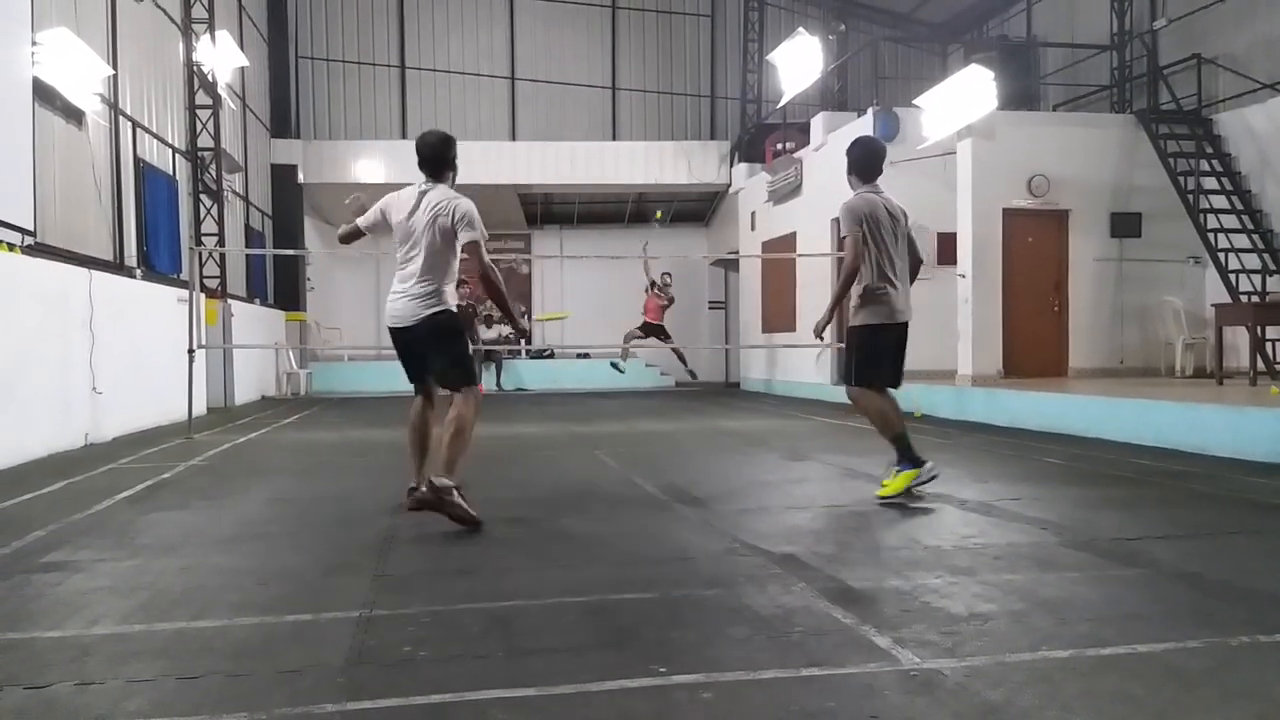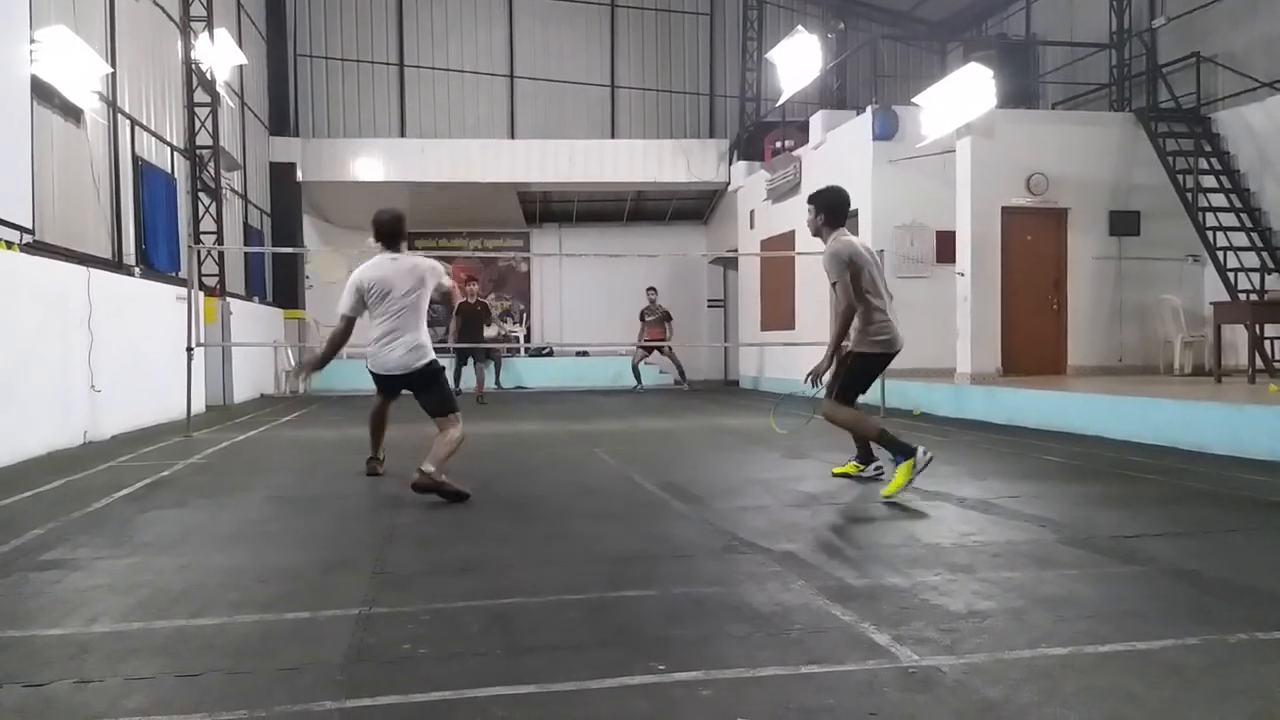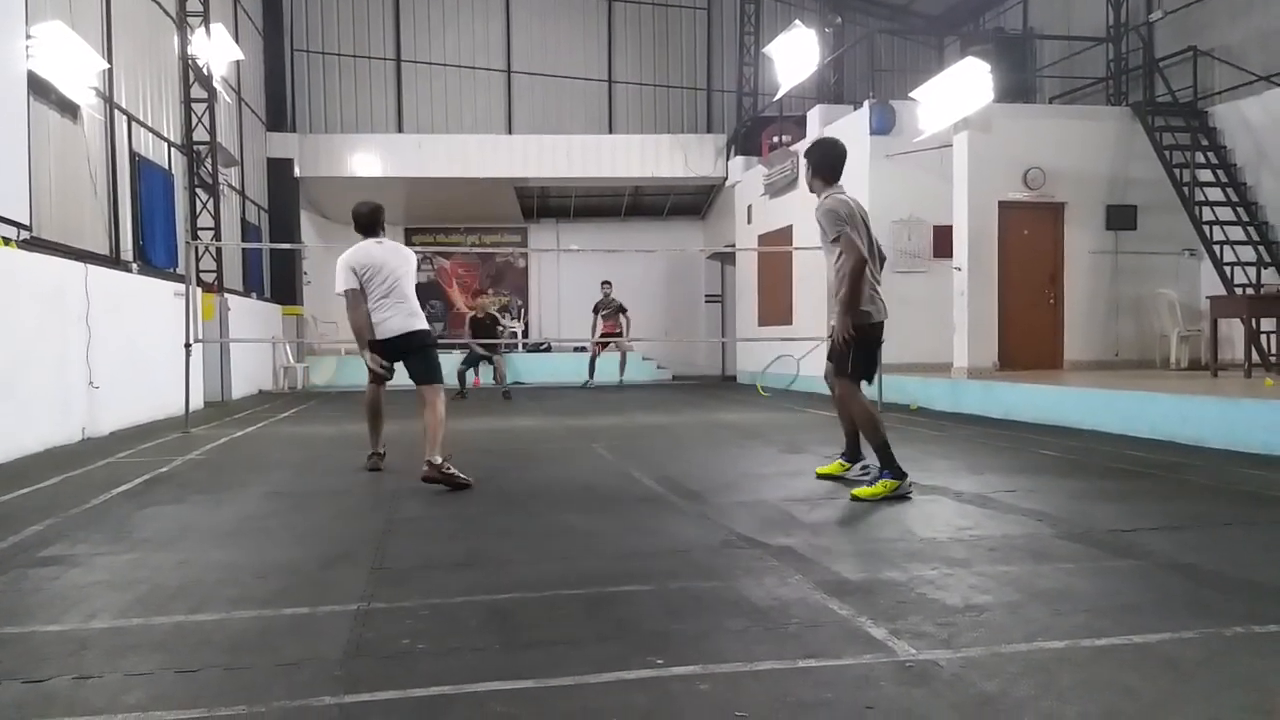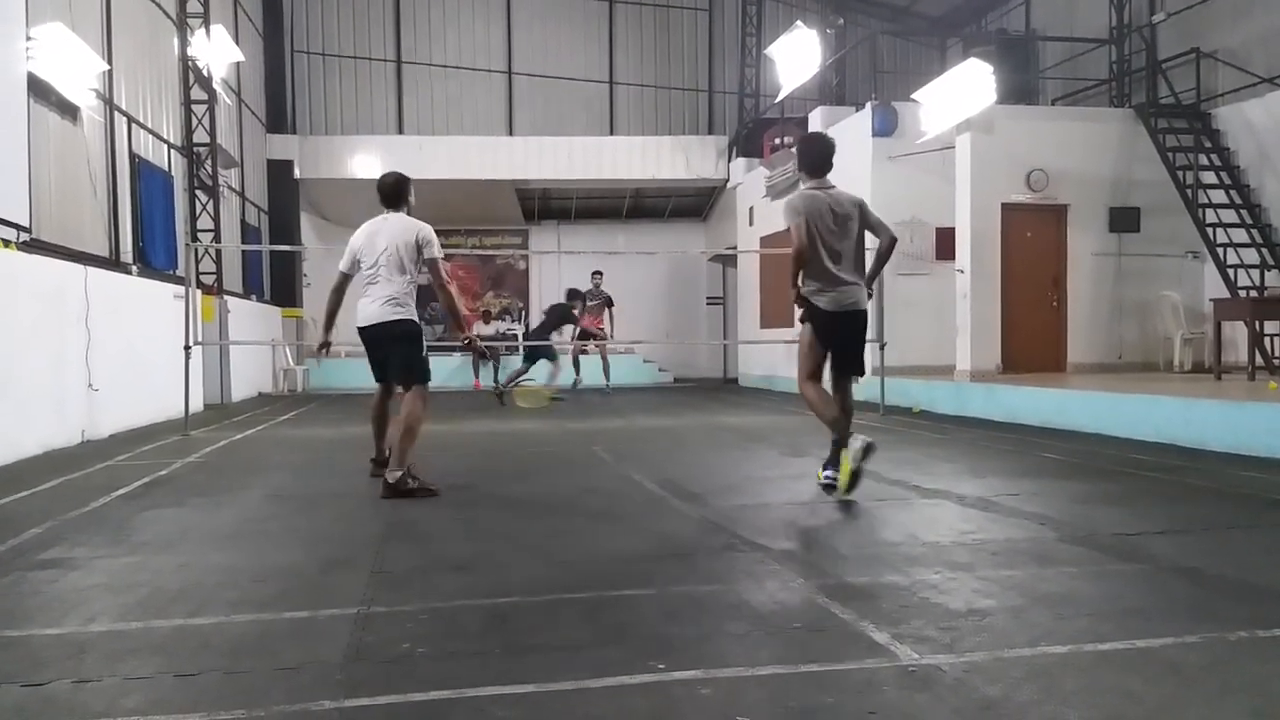
dt=0.4s
person 1, frame 1
left shoulder: (854, 206)
right shoulder: (896, 208)
left elbow: (853, 263)
right elbow: (916, 260)
left wrist: (829, 312)
left hip: (871, 312)
right hip: (898, 312)
left knee: (861, 390)
right knee: (879, 388)
left ankle: (913, 462)
right ankle: (907, 463)
person 1, frame 2
left shoulder: (835, 252)
right shoulder: (859, 245)
left elbow: (847, 306)
left wrist: (829, 357)
left hip: (872, 341)
right hip: (883, 337)
left knee: (833, 407)
right knee: (841, 394)
left ankle: (907, 453)
right ankle: (866, 459)
person 1, frame 3
left shoulder: (828, 207)
right shoulder: (849, 203)
left elbow: (856, 258)
right elbow: (877, 256)
left wrist: (843, 315)
left hip: (857, 314)
right hip: (864, 310)
left knee: (847, 389)
right knee: (835, 378)
left ankle: (893, 474)
right ankle: (852, 458)
person 1, frame 4
left shoulder: (797, 203)
right shoulder: (853, 201)
left elbow: (800, 246)
right elbow: (889, 237)
left wrist: (794, 285)
right wrist: (867, 280)
left hip: (821, 303)
right hip: (856, 304)
left knee: (808, 381)
right knee: (842, 384)
left ankle: (851, 442)
right ankle: (835, 462)
person 2, frame 1
left shoulder: (395, 200)
right shoulder: (459, 206)
left elbow: (344, 236)
right elbow: (482, 269)
left wrist: (358, 213)
right wrist: (512, 318)
left hip: (398, 315)
right hip: (434, 314)
left knee: (424, 395)
right knee: (465, 396)
left ankle: (419, 486)
right ankle: (443, 487)
person 2, frame 2
left shoulder: (362, 275)
right shoulder: (427, 267)
left elbow: (342, 331)
right elbow: (448, 292)
left wrist: (318, 362)
left hip: (379, 361)
right hip: (419, 361)
left knee: (384, 398)
right knee: (453, 428)
left ankle: (375, 459)
right ankle: (429, 471)
person 2, frame 3
left shoulder: (348, 258)
right shoulder: (407, 253)
left elbow: (355, 307)
left wrist: (365, 351)
left hip: (379, 335)
right hip: (416, 330)
left knee: (376, 383)
right knee: (434, 398)
left ankle: (376, 452)
right ankle: (434, 461)
person 2, frame 4
left shoulder: (362, 234)
right shoulder: (420, 230)
left elbow: (338, 287)
right elbow: (442, 284)
left wrist: (326, 332)
right wrist: (462, 328)
left hip: (366, 321)
right hip: (398, 319)
left knee: (386, 388)
right knee: (416, 392)
left ankle: (381, 458)
right ankle: (396, 475)
